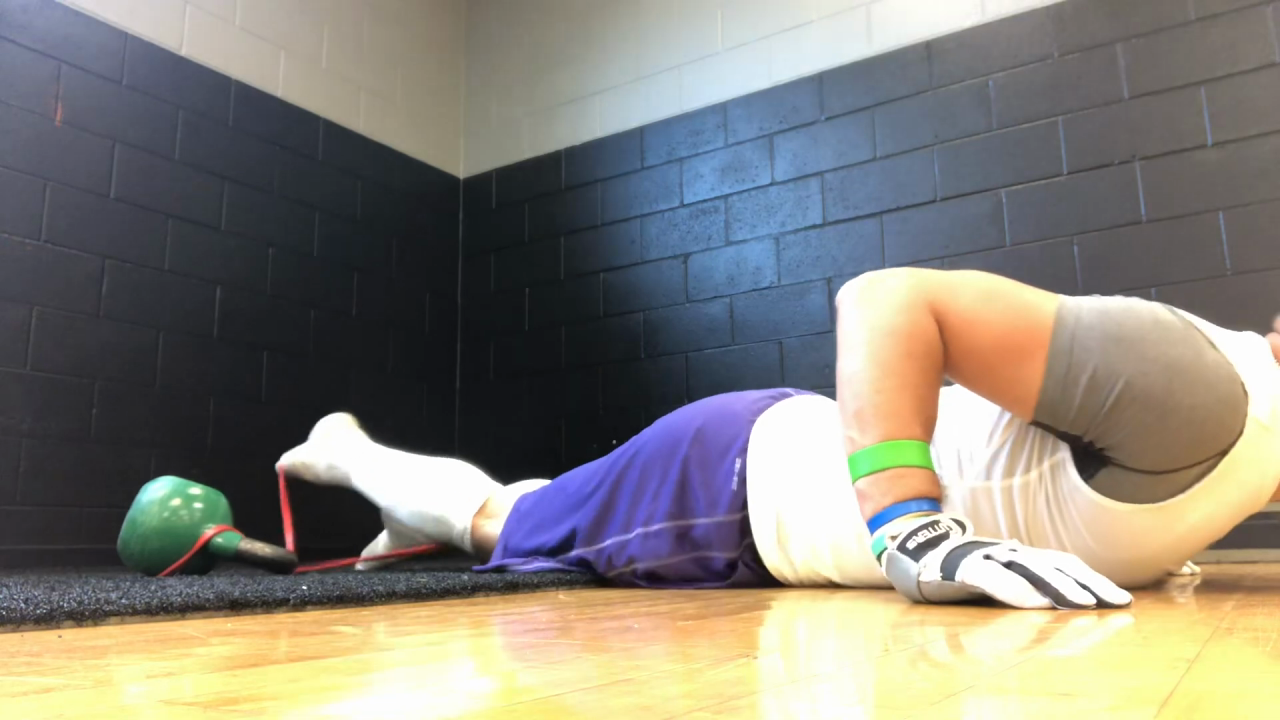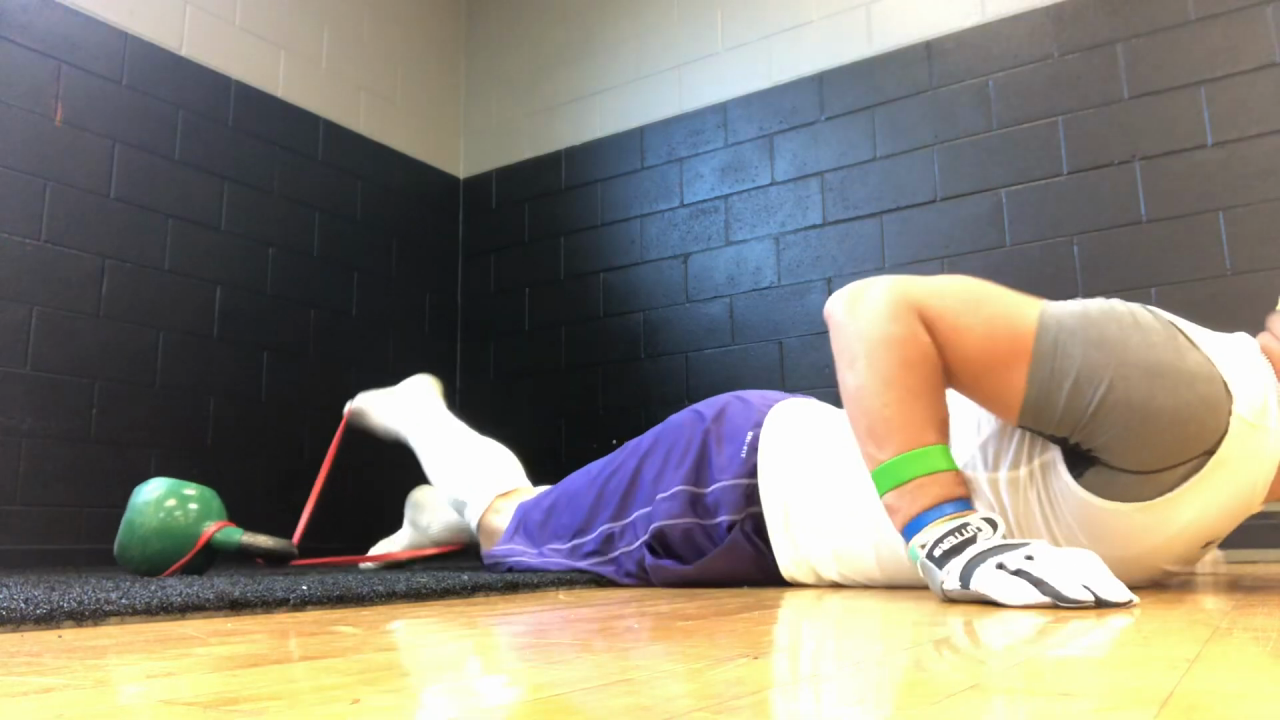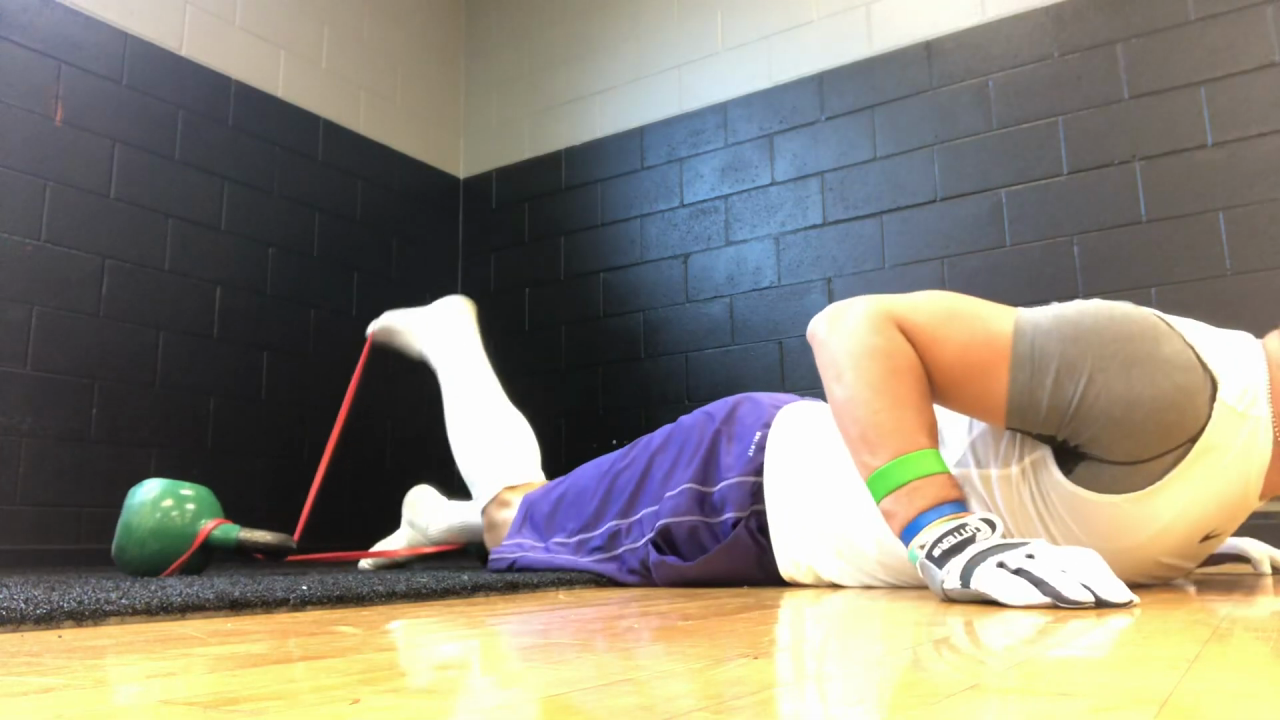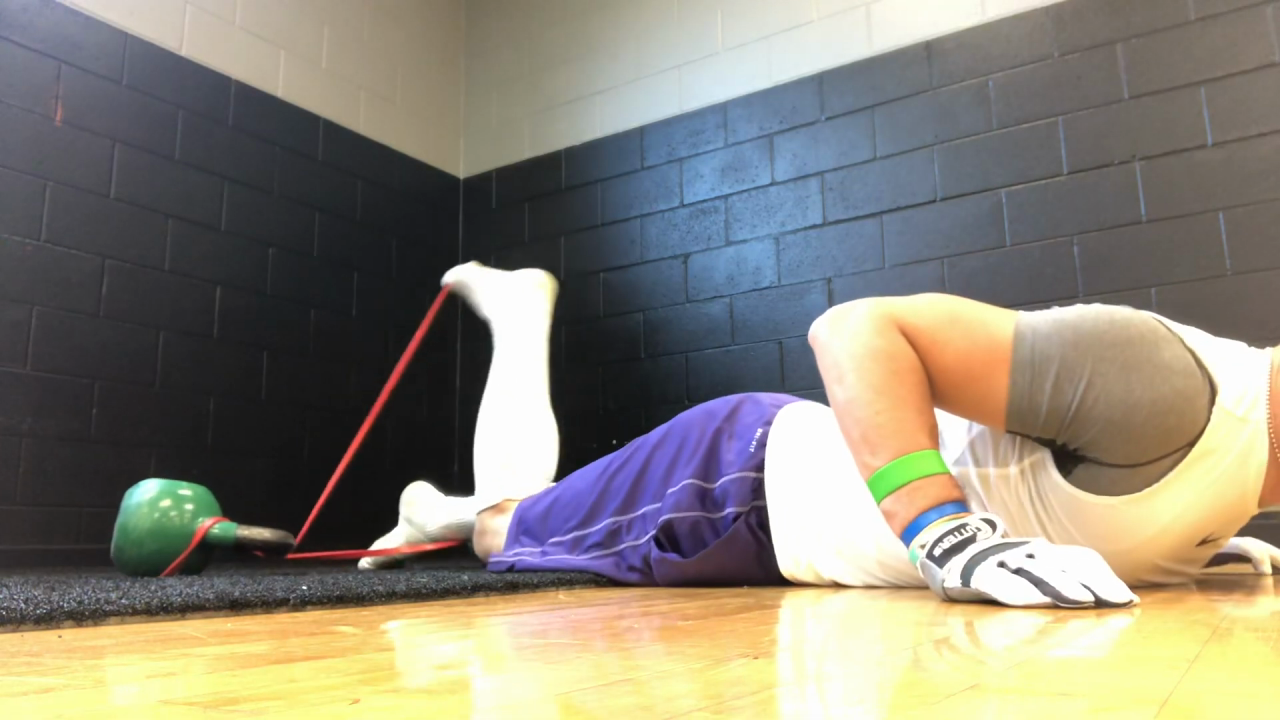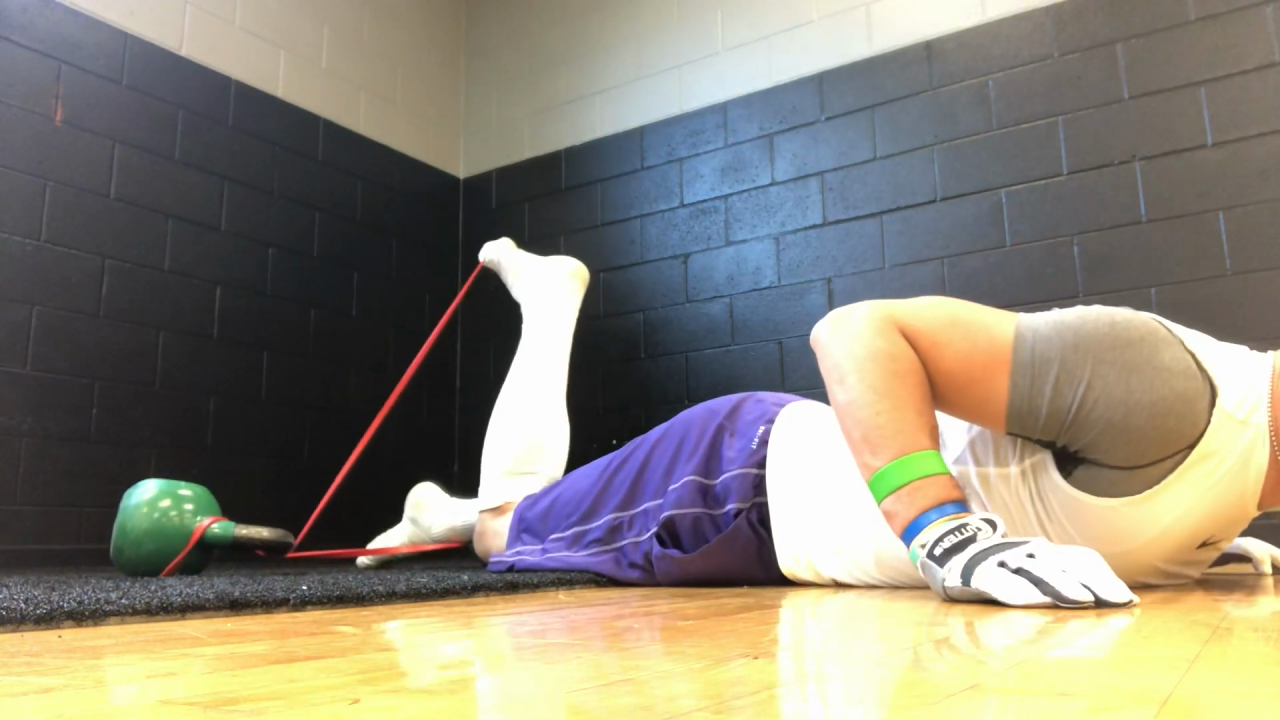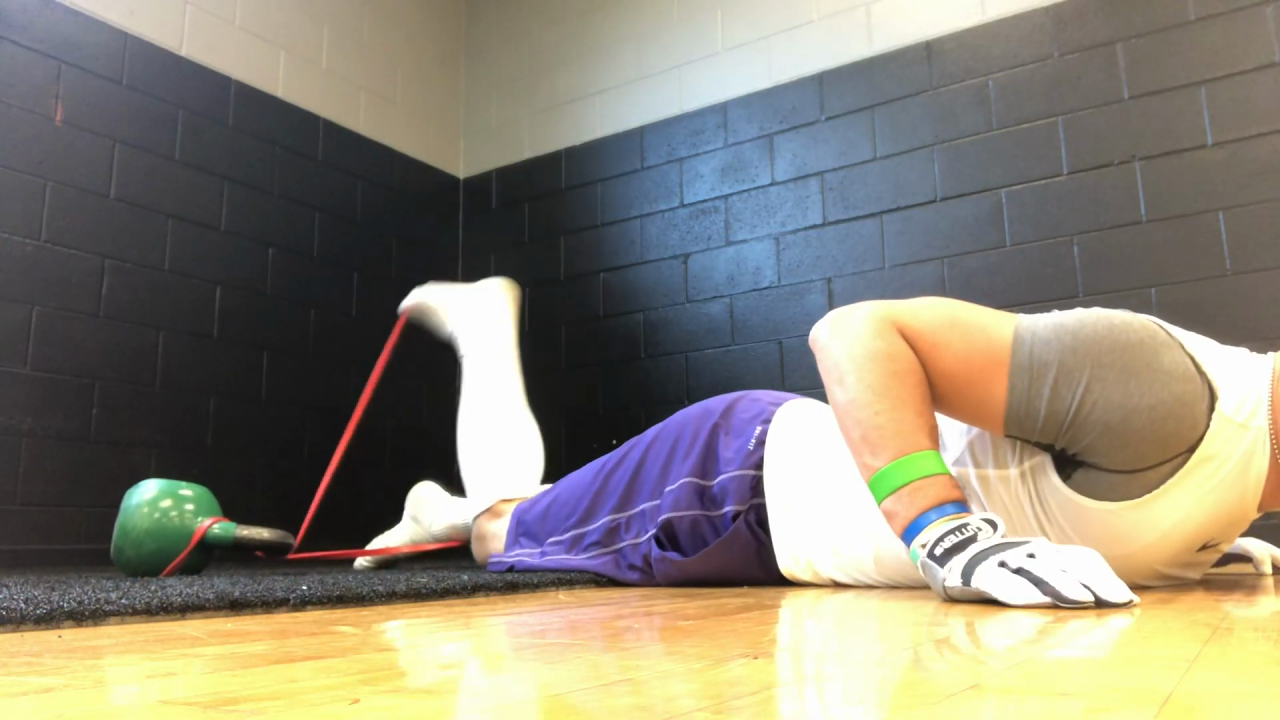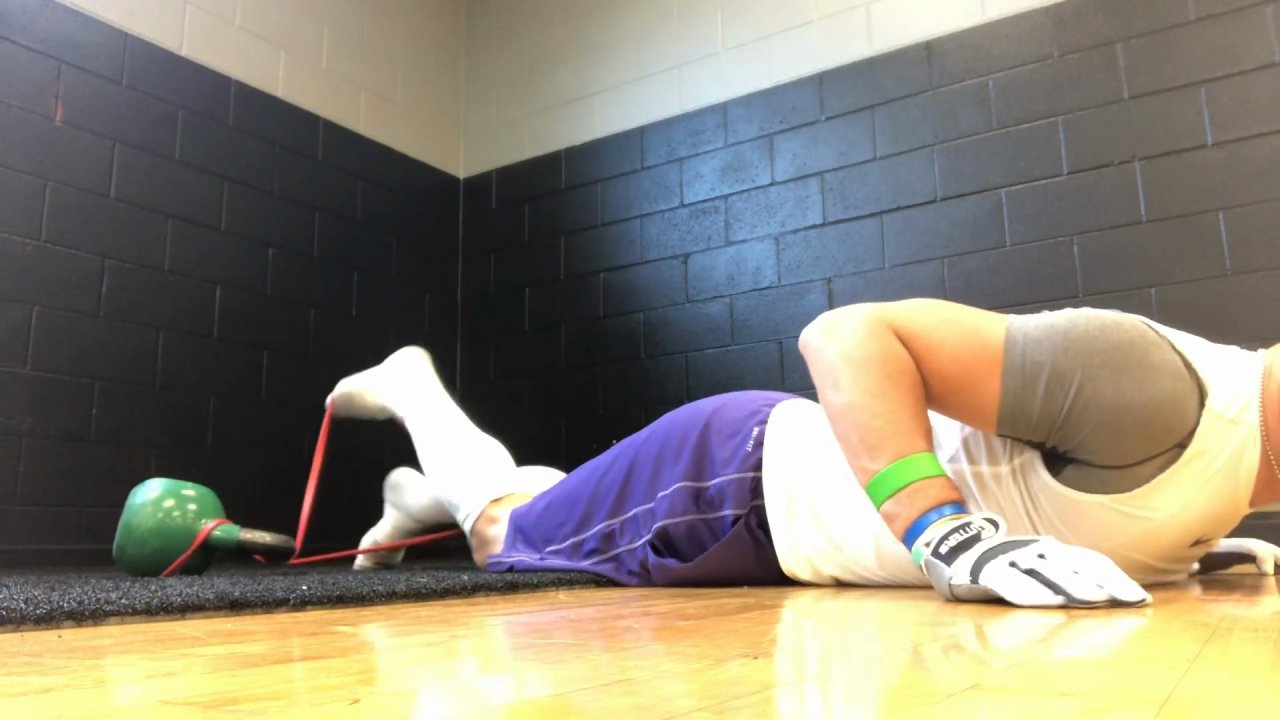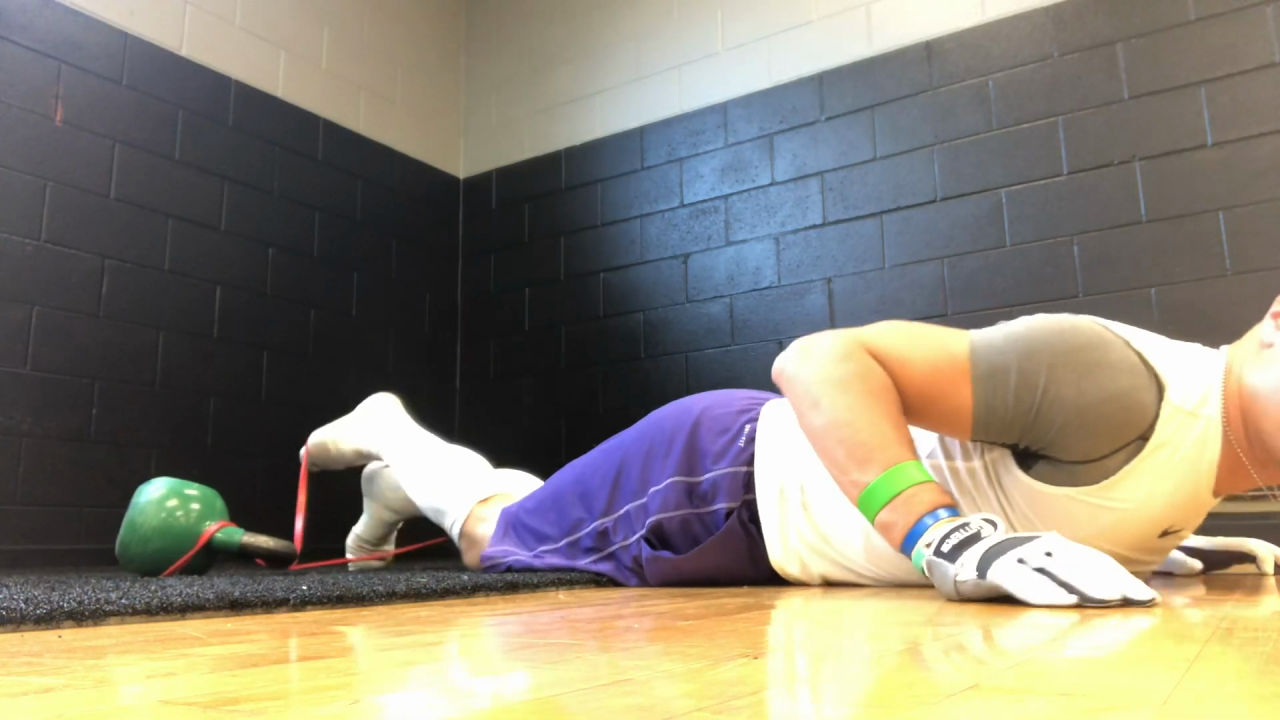
dt=0.3s
person 1, frame 1
right shoulder: (1192, 391)
right elbow: (888, 299)
left wrist: (1140, 534)
right wrist: (915, 532)
left hip: (785, 466)
right hip: (733, 488)
left knee: (527, 514)
right knee: (499, 529)
left ankle: (418, 510)
right ankle: (360, 457)
person 1, frame 2
right shoulder: (1183, 393)
right elbow: (873, 308)
left wrist: (1153, 530)
right wrist: (948, 537)
left hip: (794, 474)
right hip: (746, 480)
right knee: (507, 522)
left ankle: (441, 511)
right ankle: (419, 413)
person 1, frame 3
right shoulder: (1171, 383)
right elbow: (853, 325)
left wrist: (1184, 539)
right wrist: (950, 538)
left hip: (794, 489)
right hip: (744, 483)
right knee: (514, 519)
left ankle: (437, 514)
right ankle: (452, 335)
person 1, frame 4
right shoulder: (1170, 387)
right elbow: (855, 327)
left wrist: (1186, 537)
right wrist: (949, 538)
left hip: (793, 484)
right hip: (743, 482)
right knee: (507, 529)
left ankle: (435, 510)
right ankle: (523, 305)
person 1, frame 5
right shoulder: (1167, 389)
right elbow: (855, 329)
left wrist: (1189, 537)
right wrist: (951, 537)
left hip: (791, 483)
right hip: (741, 483)
right knee: (507, 531)
left ankle: (440, 512)
right ankle: (552, 294)
person 1, frame 6
right shoulder: (1168, 390)
right elbow: (855, 330)
left wrist: (1190, 540)
right wrist: (953, 539)
left hip: (795, 472)
right hip: (740, 482)
right knee: (505, 532)
left ankle: (441, 512)
right ankle: (482, 320)
person 1, frame 7
right shoulder: (1154, 387)
right elbow: (849, 334)
left wrist: (1166, 545)
right wrist: (953, 539)
left hip: (777, 483)
right hip: (733, 483)
right knee: (507, 539)
left ankle: (426, 491)
right ankle: (412, 390)
person 1, frame 8
left shoulder: (1201, 455)
right shoulder: (1121, 387)
right elbow: (817, 360)
left wrist: (1152, 544)
right wrist: (947, 541)
left hip: (761, 485)
right hip: (719, 476)
left knee: (527, 521)
right knee: (498, 538)
left ankle: (402, 484)
right ankle: (389, 436)
